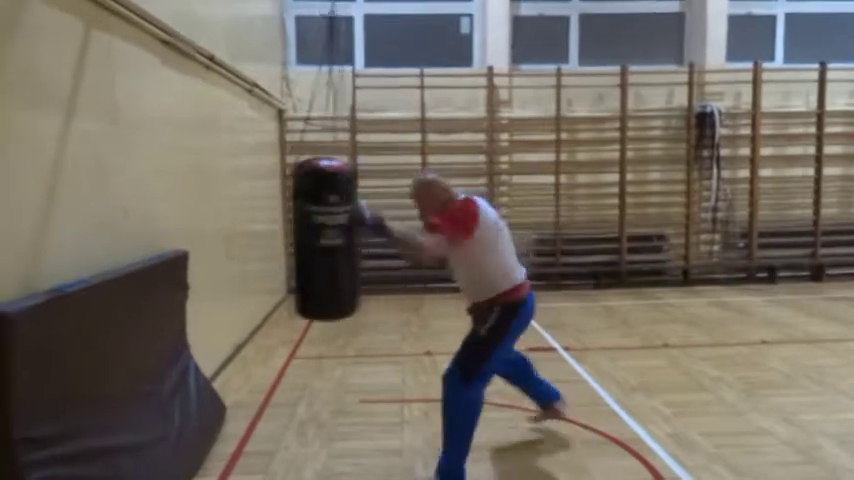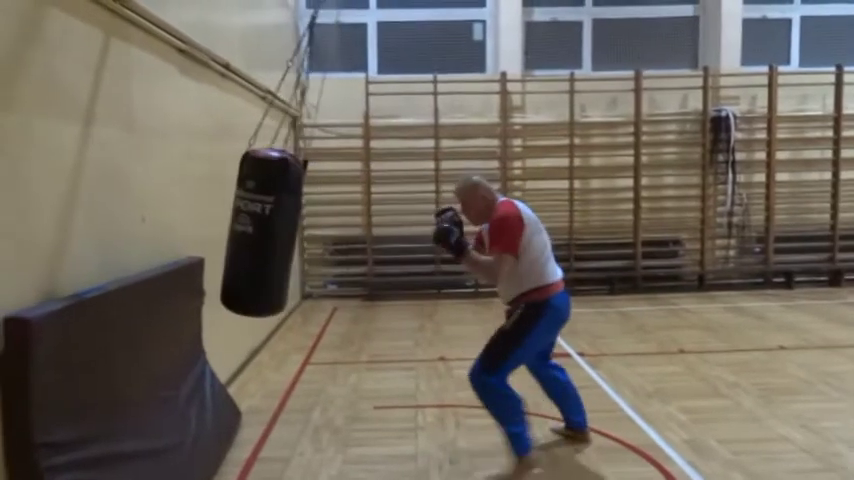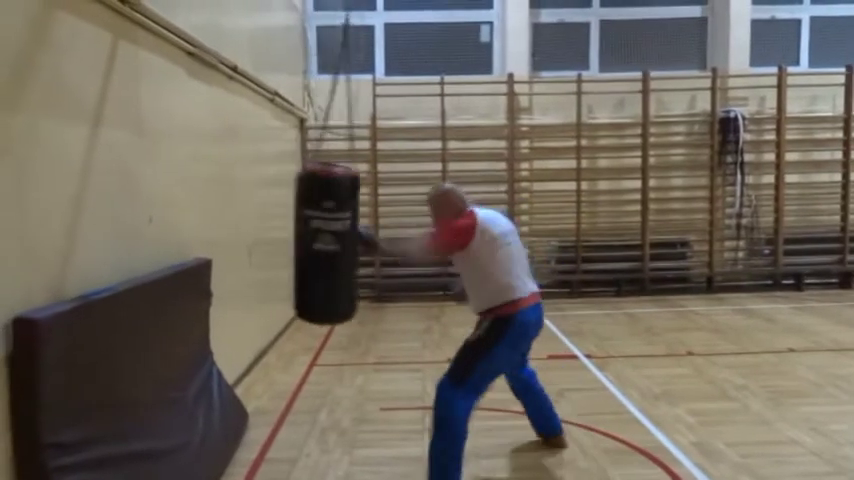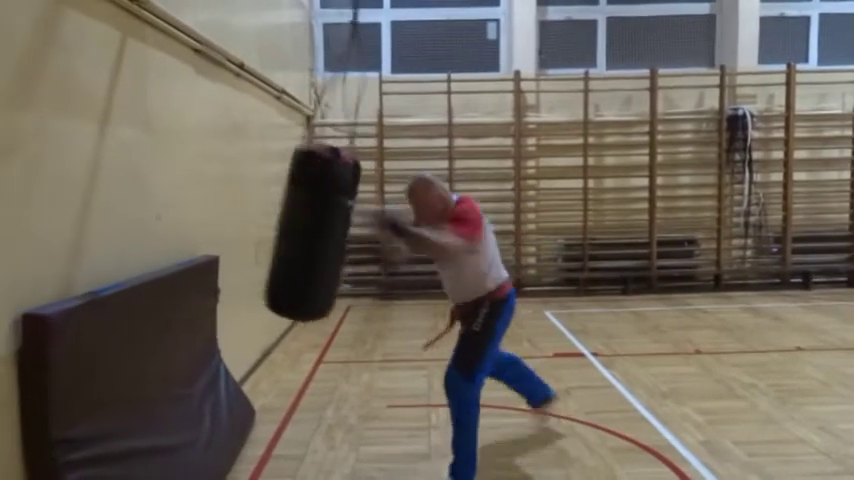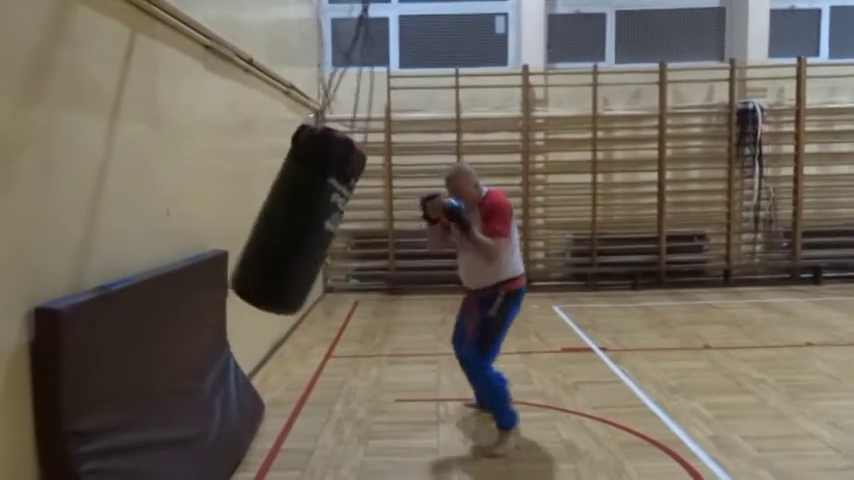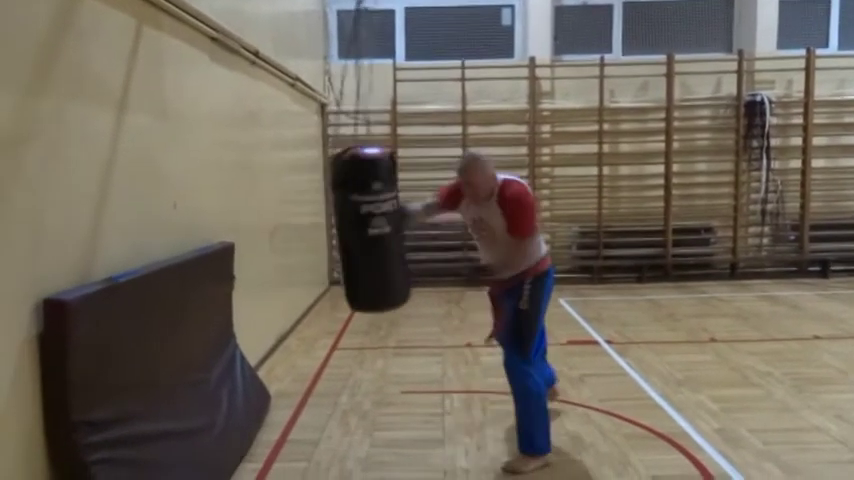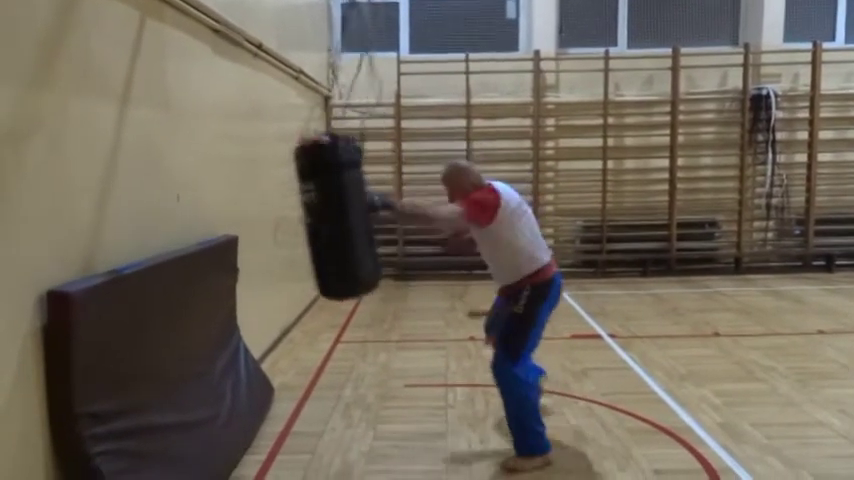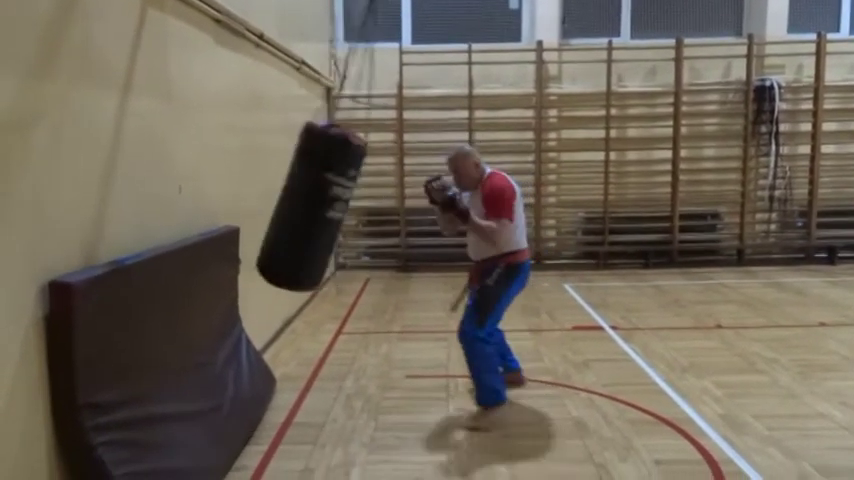
dt=0.5s
person 1, frame 1
left shoulder: (466, 211)
right shoulder: (463, 207)
left elbow: (427, 248)
right elbow: (432, 251)
left wrist: (384, 226)
left hip: (507, 306)
right hip: (510, 300)
left knee: (460, 381)
right knee: (500, 354)
right ankle: (549, 400)
person 1, frame 2
left shoulder: (507, 215)
right shoulder: (498, 218)
left elbow: (497, 274)
right elbow: (483, 267)
left wrist: (459, 250)
right wrist: (456, 238)
left hip: (539, 306)
right hip: (550, 301)
left knee: (486, 376)
right knee: (540, 363)
left ankle: (523, 453)
right ankle: (577, 428)
person 1, frame 3
left shoulder: (467, 223)
right shoulder: (491, 216)
left elbow: (419, 249)
left wrist: (374, 242)
left hip: (507, 319)
right hip: (530, 310)
left knee: (454, 392)
right knee: (516, 371)
right ankle: (553, 433)
person 1, frame 4
left shoulder: (466, 211)
right shoulder: (432, 215)
left elbow: (453, 248)
left wrist: (408, 230)
left hip: (490, 303)
right hip: (475, 303)
left knee: (461, 380)
right knee: (492, 360)
right ankle: (543, 396)
person 1, frame 5
left shoulder: (496, 204)
right shoulder: (458, 205)
left elbow: (492, 254)
right elbow: (436, 244)
left wrist: (466, 228)
right wrist: (434, 218)
left hip: (503, 291)
right hip: (478, 292)
left knee: (477, 359)
right knee: (462, 345)
left ankle: (508, 426)
right ankle: (487, 397)
person 1, frame 6
left shoulder: (515, 195)
right shoulder: (464, 191)
left elbow: (525, 249)
right elbow: (430, 208)
left wrist: (494, 268)
right wrist: (404, 211)
left hip: (530, 279)
right hip: (506, 279)
left knee: (520, 360)
right knee: (509, 340)
left ankle: (536, 450)
right ankle: (546, 382)
person 1, frame 7
left shoulder: (484, 198)
right shoulder: (493, 194)
left elbow: (443, 216)
left wrist: (392, 206)
left hip: (536, 286)
right hip: (524, 283)
left knee: (506, 366)
right knee: (498, 332)
left ankle: (535, 450)
right ankle: (531, 378)
person 1, frame 8
left shoulder: (498, 186)
right shoulder: (467, 191)
left elbow: (496, 235)
right elbow: (449, 229)
left wrist: (465, 214)
right wrist: (441, 203)
left hip: (508, 265)
right hip: (487, 266)
left knee: (472, 331)
right knee: (480, 321)
left ankle: (491, 403)
right ankle: (511, 370)
